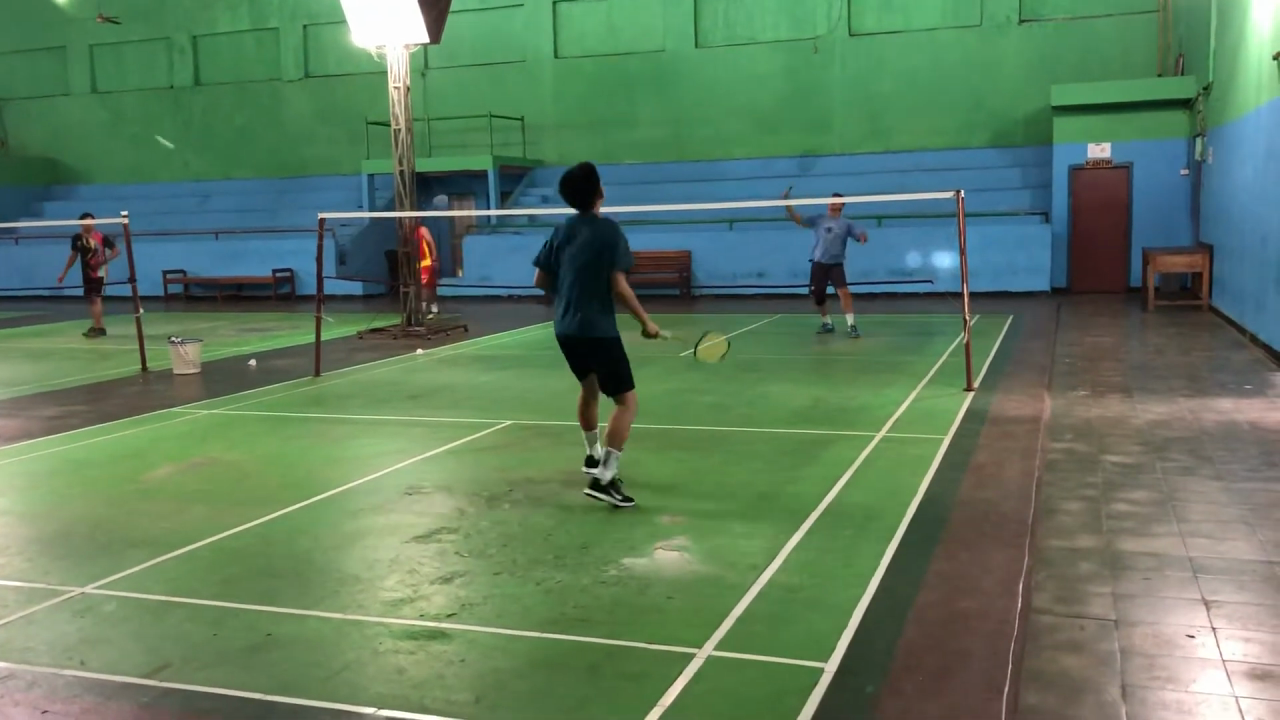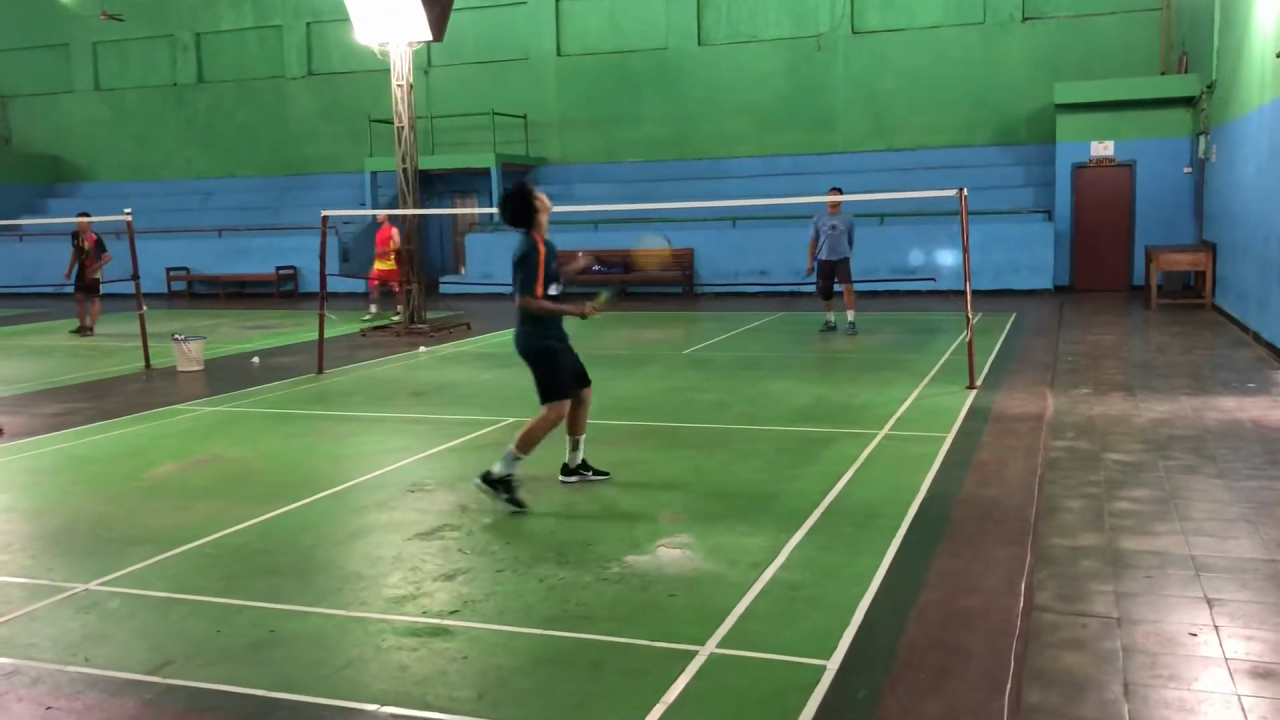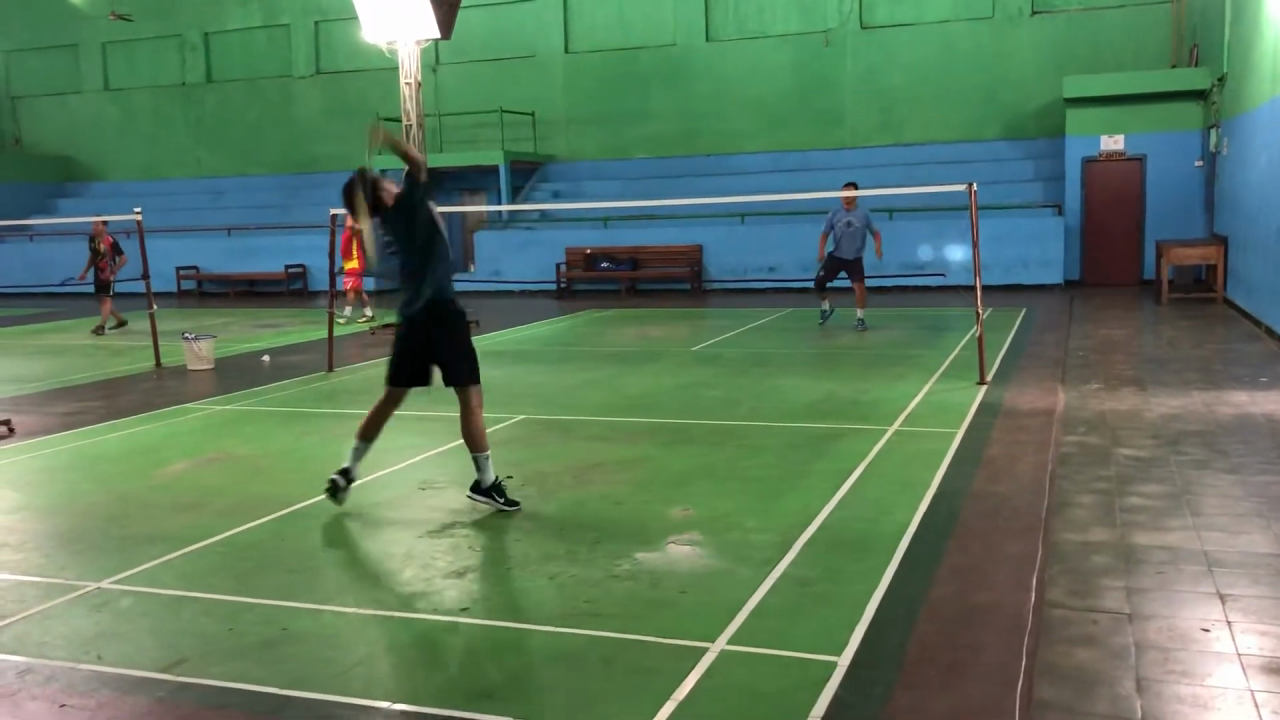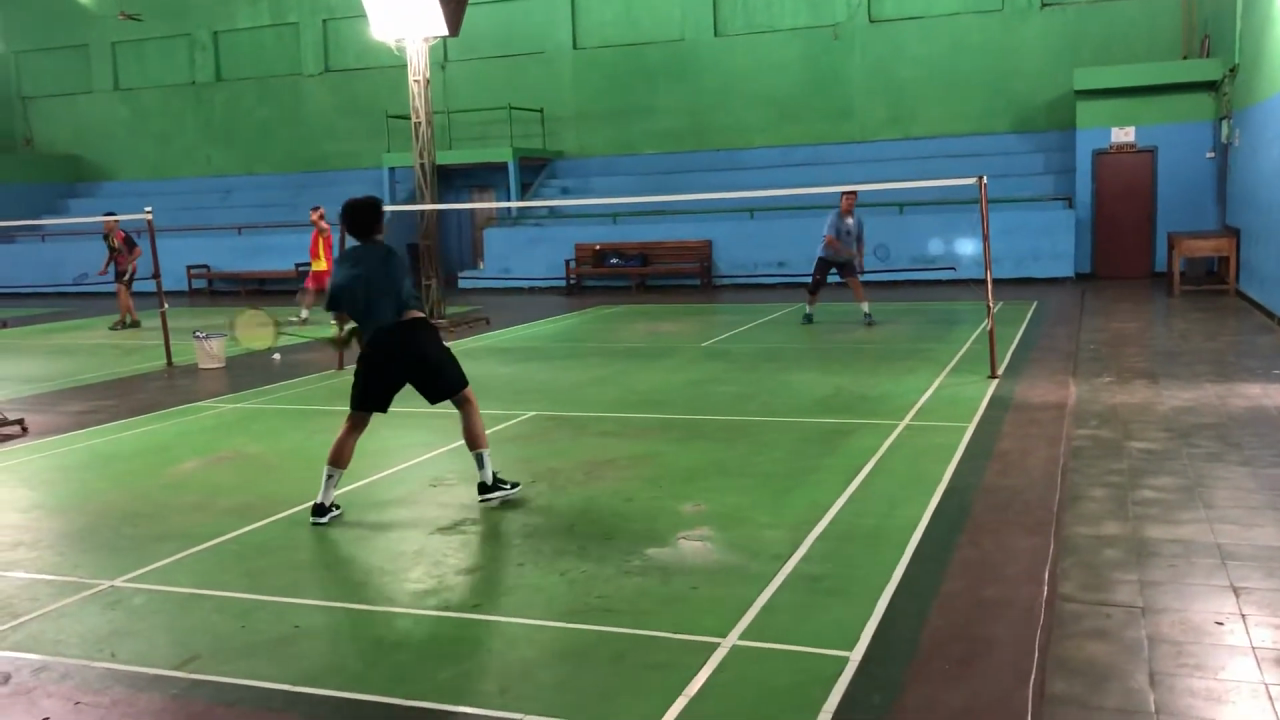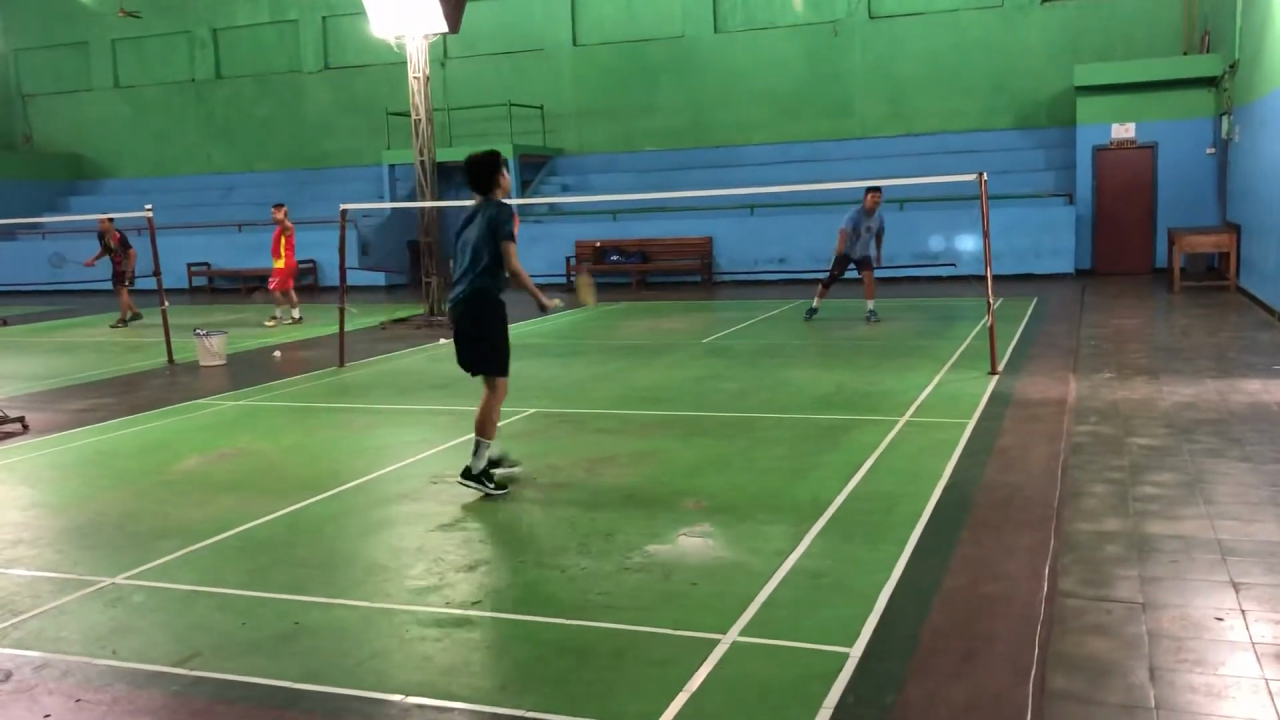
dt=0.5s
person 1, frame 1
left shoulder: (561, 231)
right shoulder: (609, 230)
left elbow: (540, 280)
right elbow: (618, 285)
right wrist: (645, 321)
left hip: (566, 328)
right hip: (599, 329)
left knee: (589, 385)
right knee: (626, 401)
left ankle: (593, 459)
right ankle: (603, 478)
person 1, frame 2
left shoulder: (543, 244)
right shoulder: (536, 248)
right elbow: (527, 302)
left wrist: (573, 268)
right wrist: (573, 310)
left hip: (551, 338)
right hip: (539, 341)
left knee: (581, 394)
right knee: (556, 410)
left ankle: (575, 464)
right ankle: (498, 474)
person 1, frame 3
left shoulder: (397, 223)
right shoulder: (406, 205)
right elbow: (417, 163)
right wrist: (390, 140)
left hip: (412, 316)
right hip: (440, 311)
left knee: (390, 398)
right knee: (470, 397)
left ankle: (346, 473)
right ankle: (486, 482)
person 1, frame 4
left shoulder: (341, 266)
right shoulder: (391, 255)
left elbow: (342, 314)
left hip: (375, 345)
right hip: (412, 333)
left knee: (355, 423)
right knee: (467, 400)
left ankle: (323, 502)
right ankle: (487, 481)
person 1, frame 5
left shoulder: (471, 214)
right shoulder: (501, 212)
right elbow: (511, 265)
right wrist: (540, 298)
left hip: (461, 305)
right hip: (484, 306)
left knee: (491, 383)
right knee: (497, 386)
left ankle: (486, 455)
right ankle: (476, 468)
